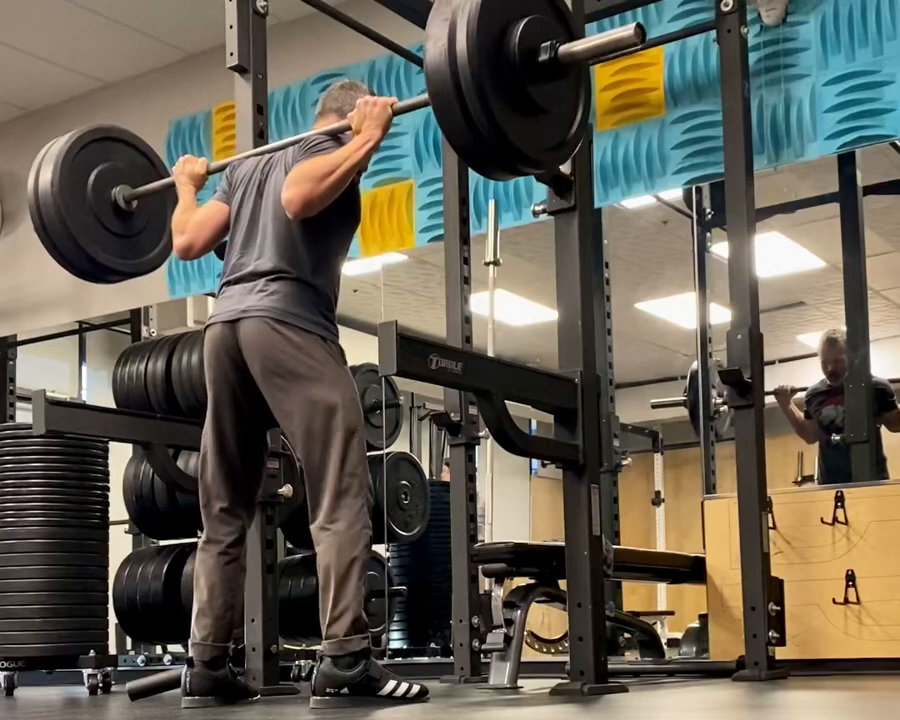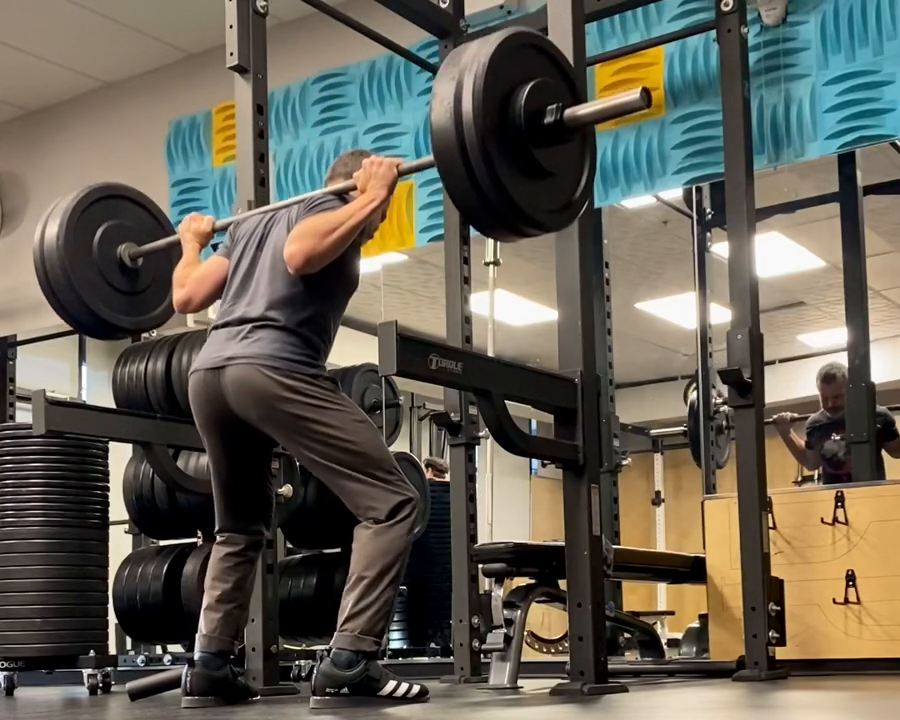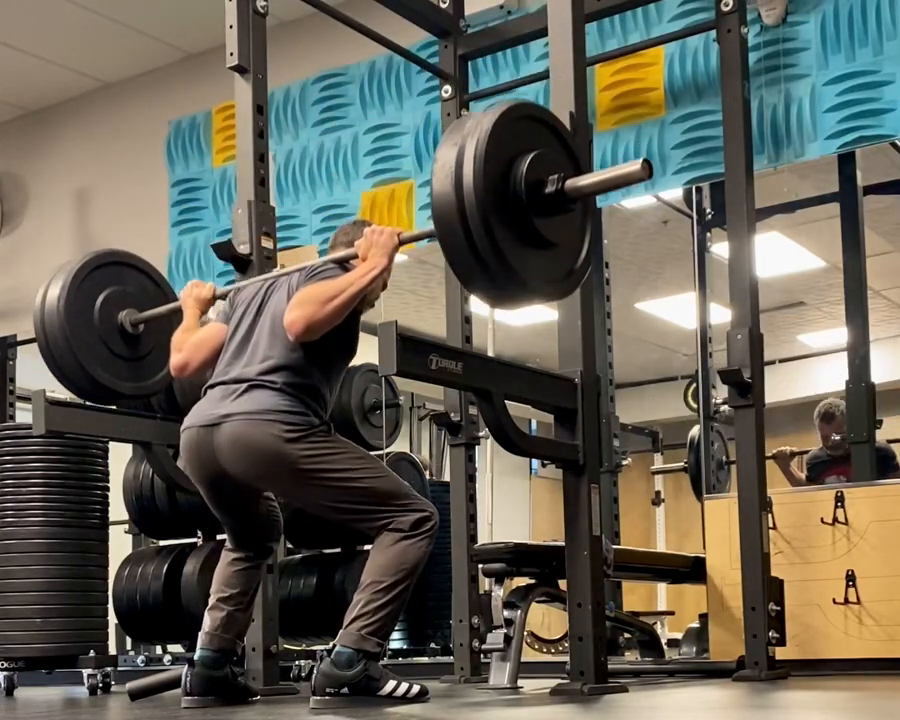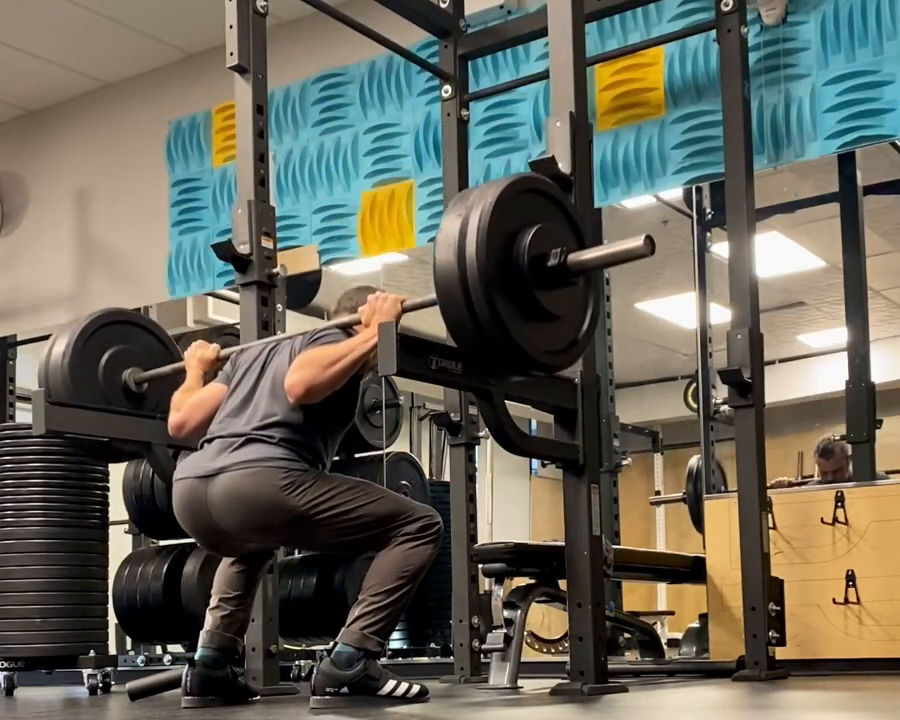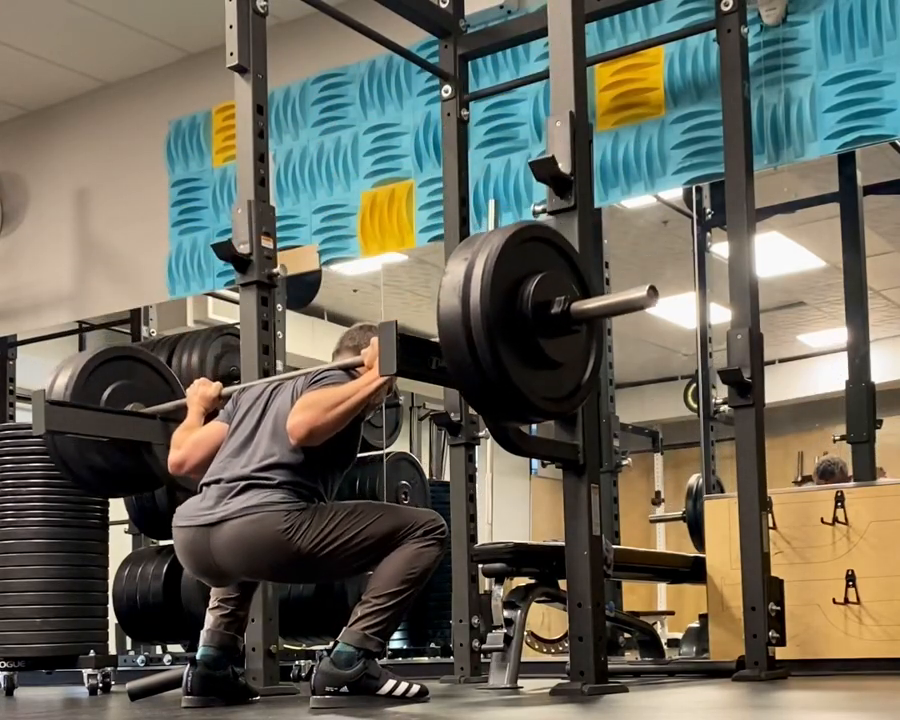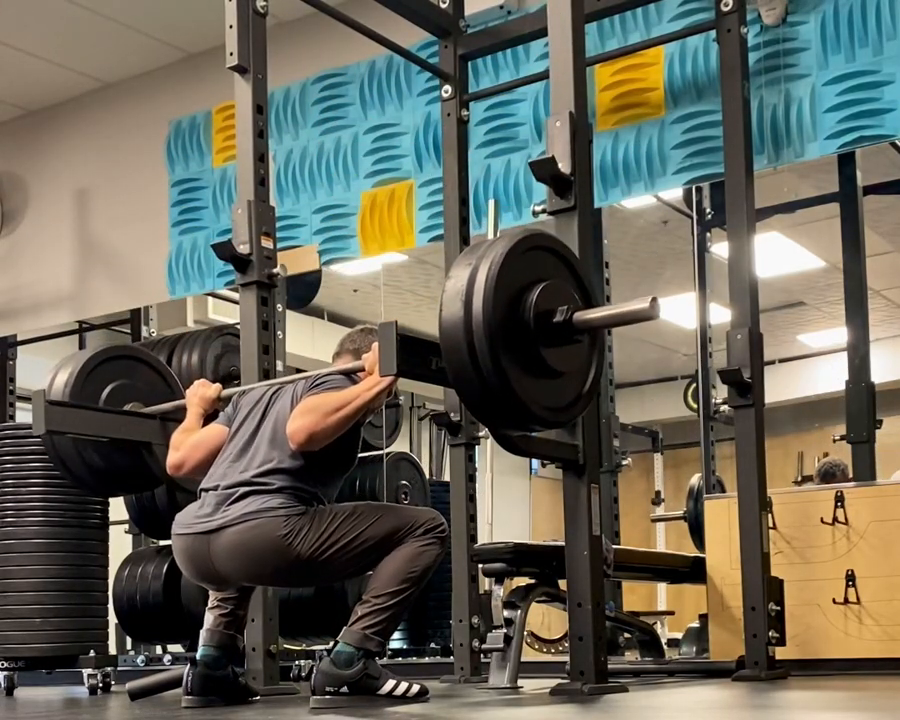
dt=0.5s
person 1, frame 1
left shoulder: (247, 166)
right shoulder: (333, 149)
left elbow: (188, 241)
right elbow: (298, 197)
left wrist: (187, 187)
right wrist: (370, 136)
left hip: (225, 326)
right hip: (286, 324)
left knee: (225, 507)
right knee: (338, 496)
left ankle: (207, 664)
right ankle: (344, 662)
person 1, frame 2
left shoulder: (254, 223)
right shoulder: (336, 210)
left elbow: (185, 297)
right elbow: (301, 254)
left wrist: (192, 244)
right wrist: (374, 196)
left hip: (208, 375)
right hip: (271, 370)
left knee: (241, 525)
right knee: (389, 501)
left ankle: (209, 665)
right ankle: (348, 663)
person 1, frame 3
left shoulder: (253, 289)
right shoulder: (335, 274)
left elbow: (182, 361)
right elbow: (299, 321)
left wrist: (192, 310)
right wrist: (376, 263)
left hip: (199, 434)
right hip: (266, 428)
left knee: (252, 538)
right knee: (411, 519)
left ankle: (209, 666)
right ankle: (348, 665)
person 1, frame 4
left shoulder: (255, 351)
right shoulder: (338, 341)
left elbow: (180, 421)
right elbow: (300, 384)
left wrist: (196, 371)
right wrist: (377, 335)
left hip: (189, 492)
right hip: (257, 483)
left knee: (249, 544)
right knee: (418, 526)
left ankle: (211, 667)
right ankle: (348, 667)
person 1, frame 5
left shoulder: (255, 390)
right shoulder: (339, 379)
left elbow: (181, 460)
right elbow: (302, 427)
left wrist: (197, 408)
right wrist: (379, 374)
left hip: (191, 540)
right hip: (260, 528)
right knee: (424, 530)
left ankle: (211, 666)
right ankle: (347, 667)
person 1, frame 6
left shoulder: (256, 394)
right shoulder: (339, 384)
left elbow: (179, 461)
right elbow: (302, 432)
left wrist: (196, 409)
right wrist: (379, 380)
left hip: (190, 546)
right hip: (260, 535)
right knee: (425, 529)
left ankle: (211, 667)
right ankle: (347, 667)
